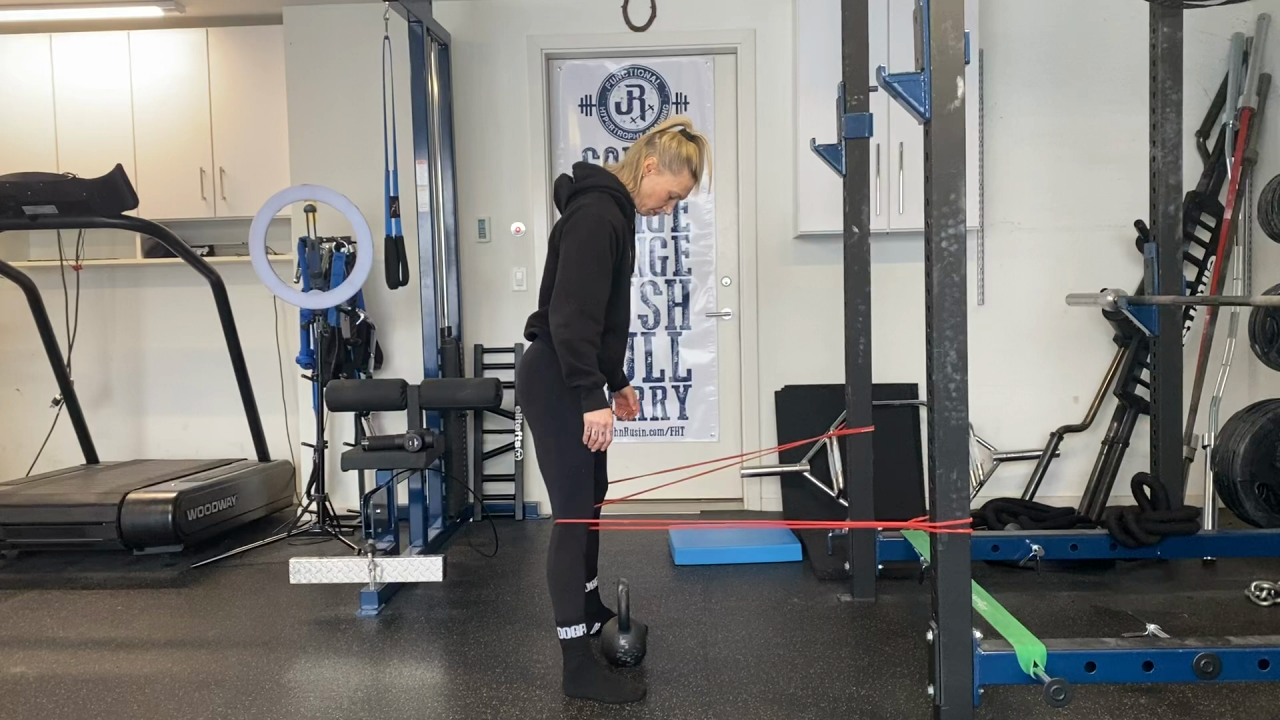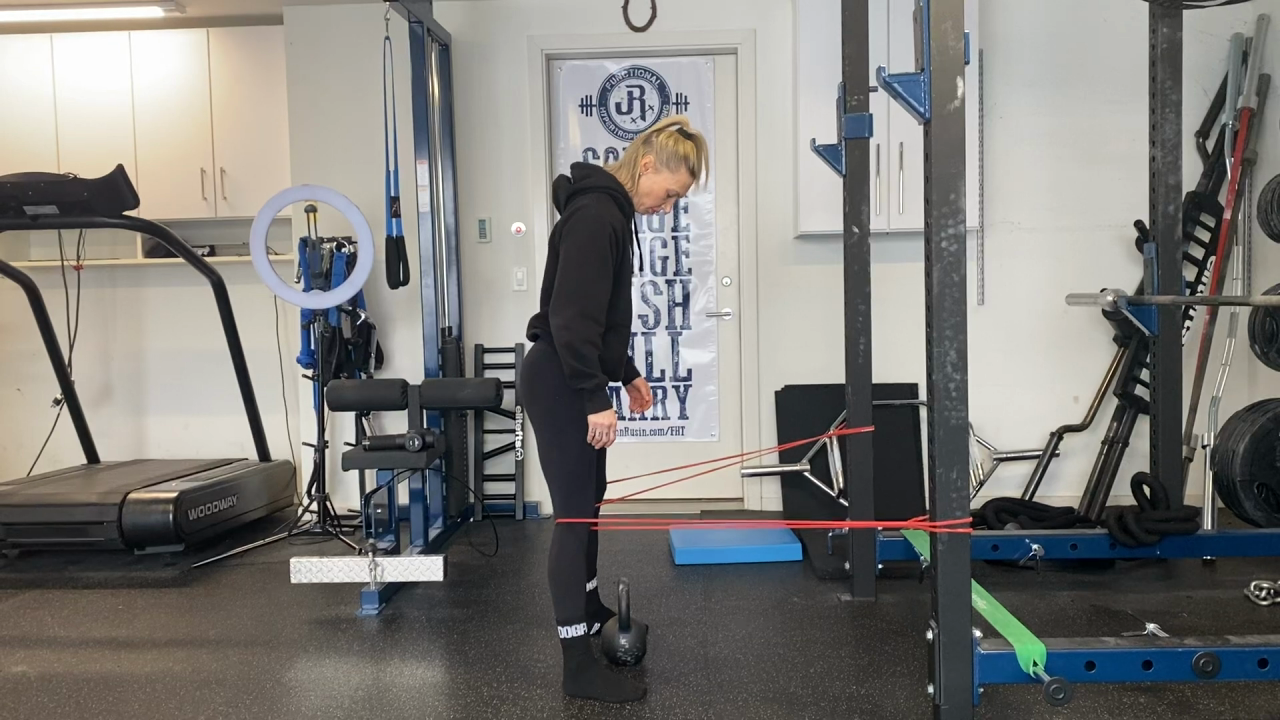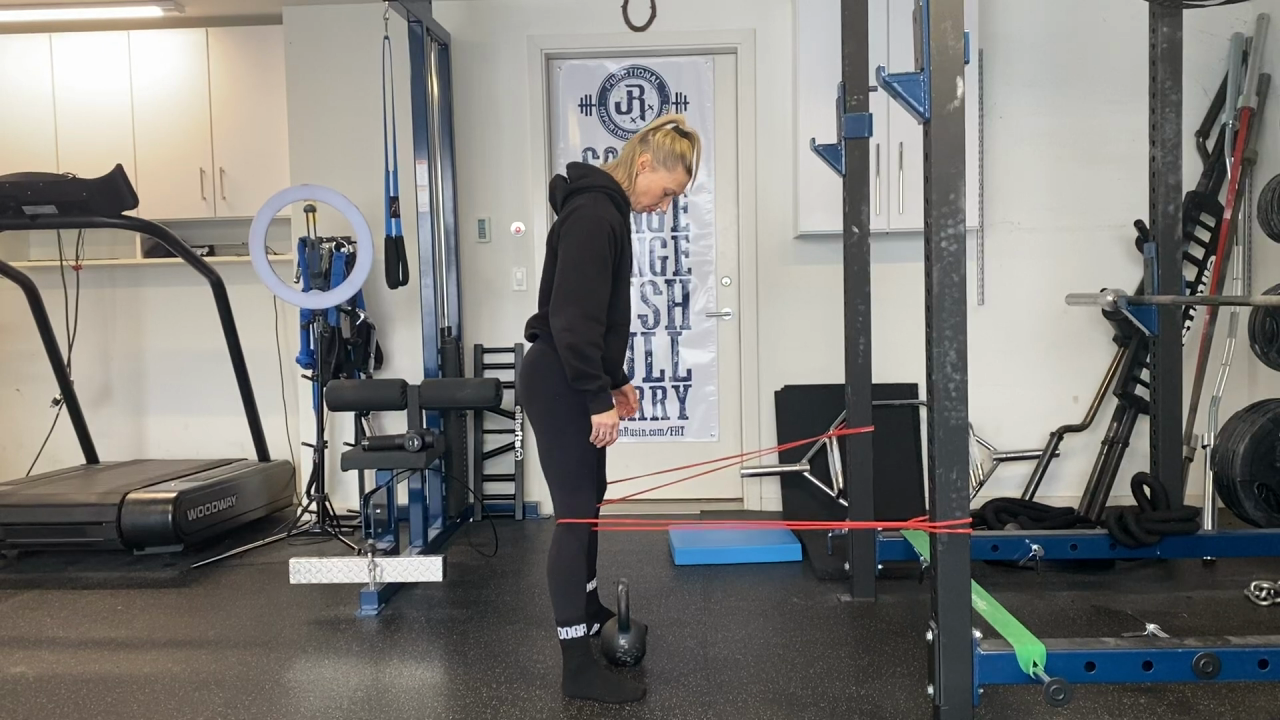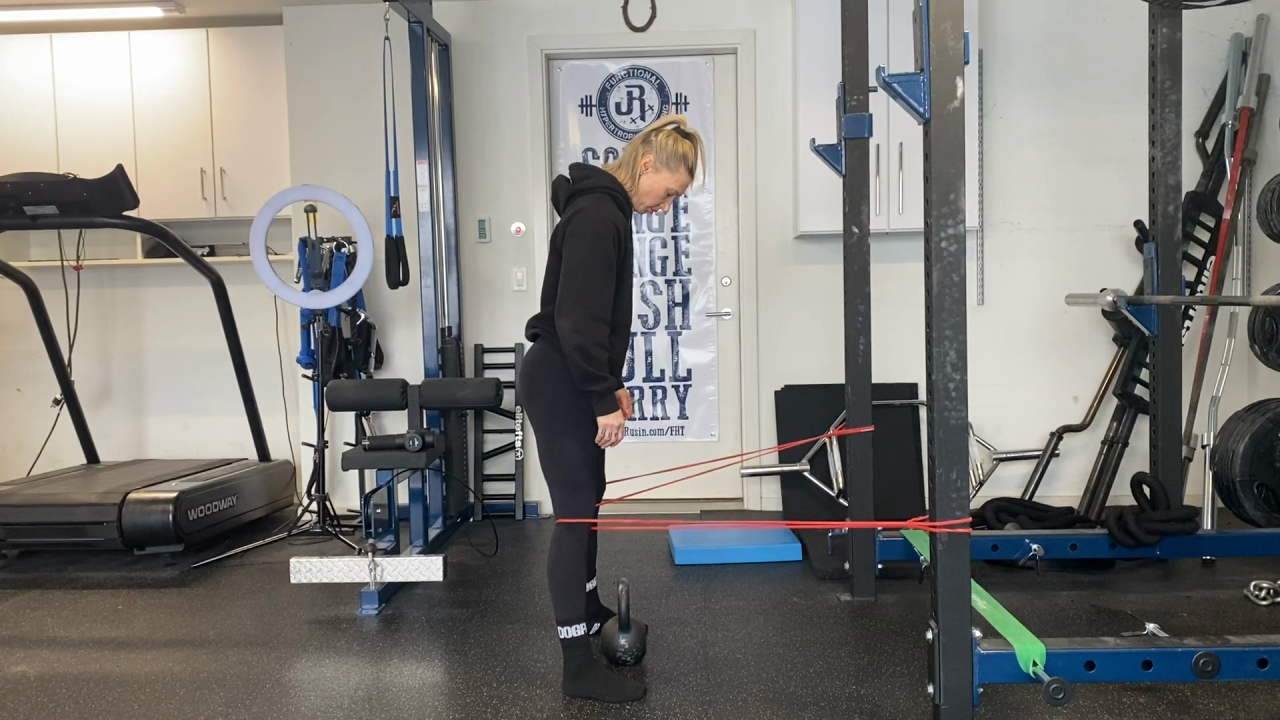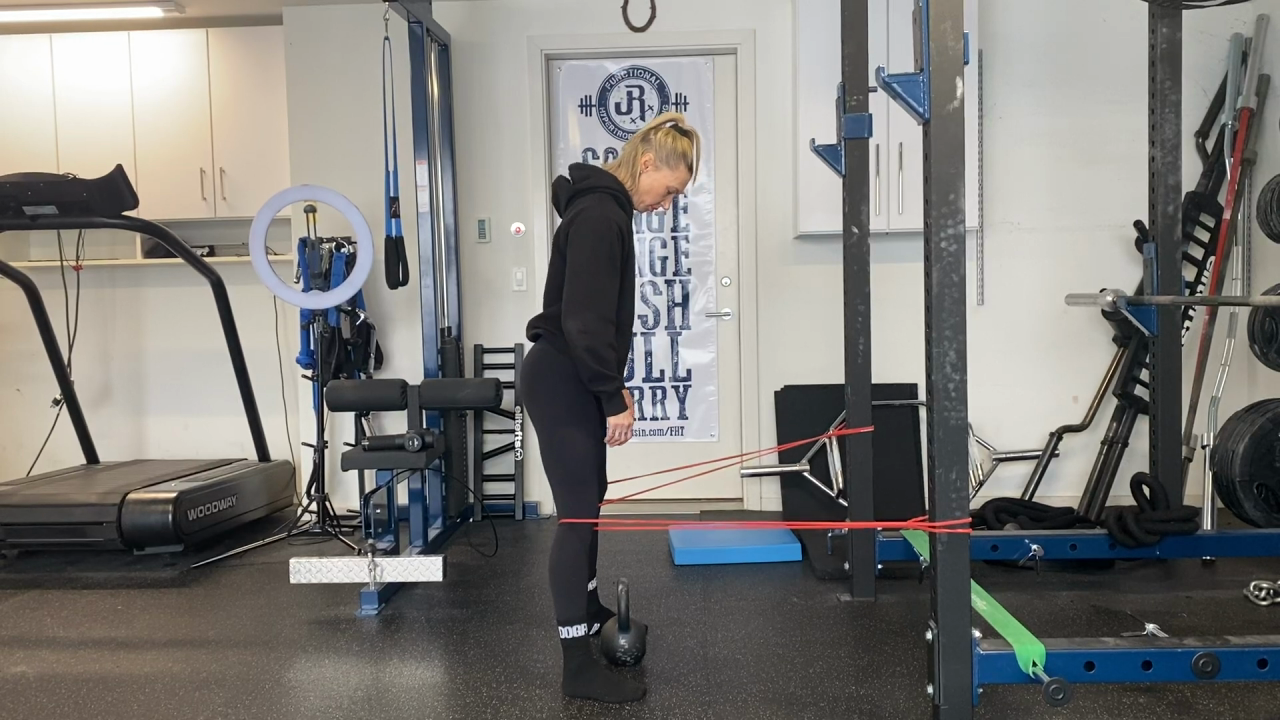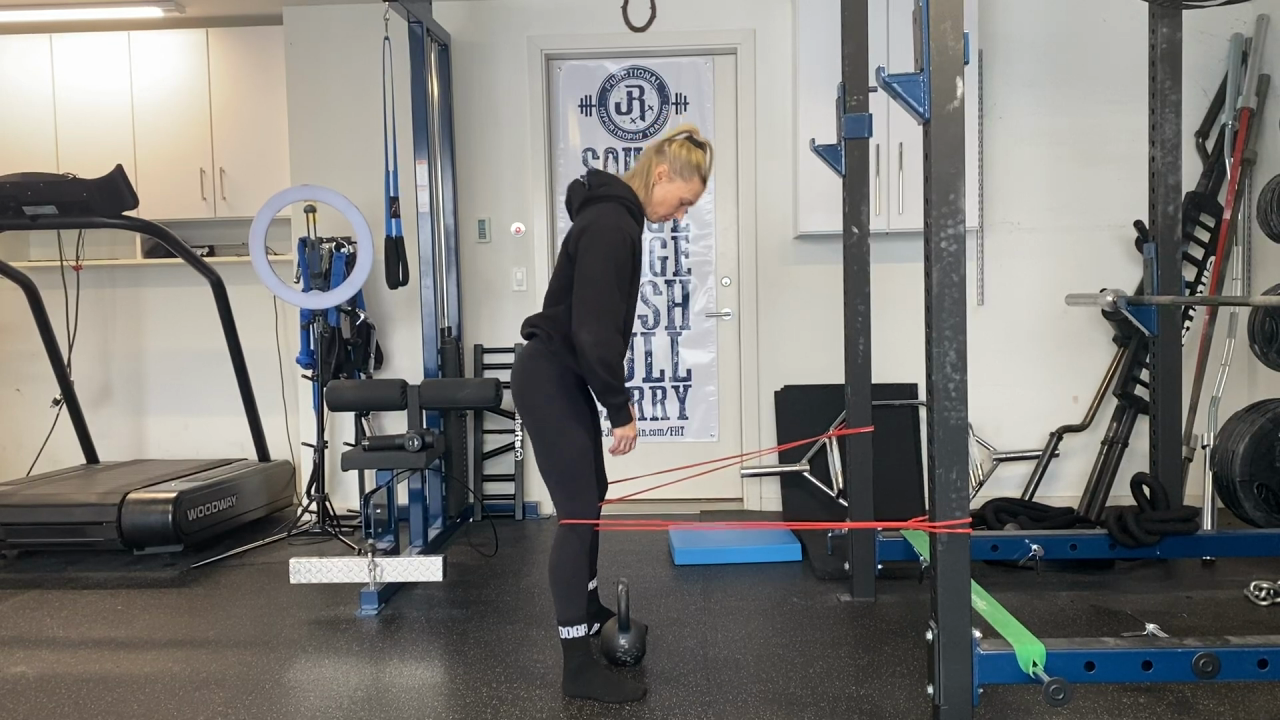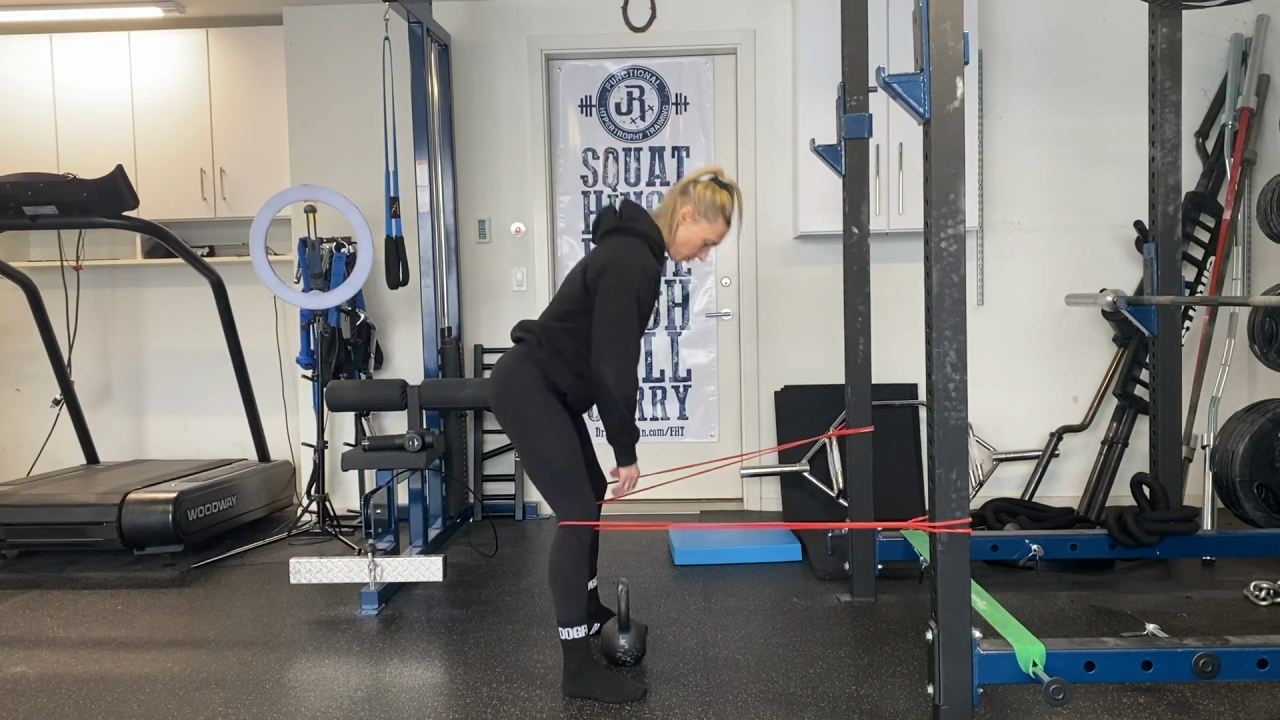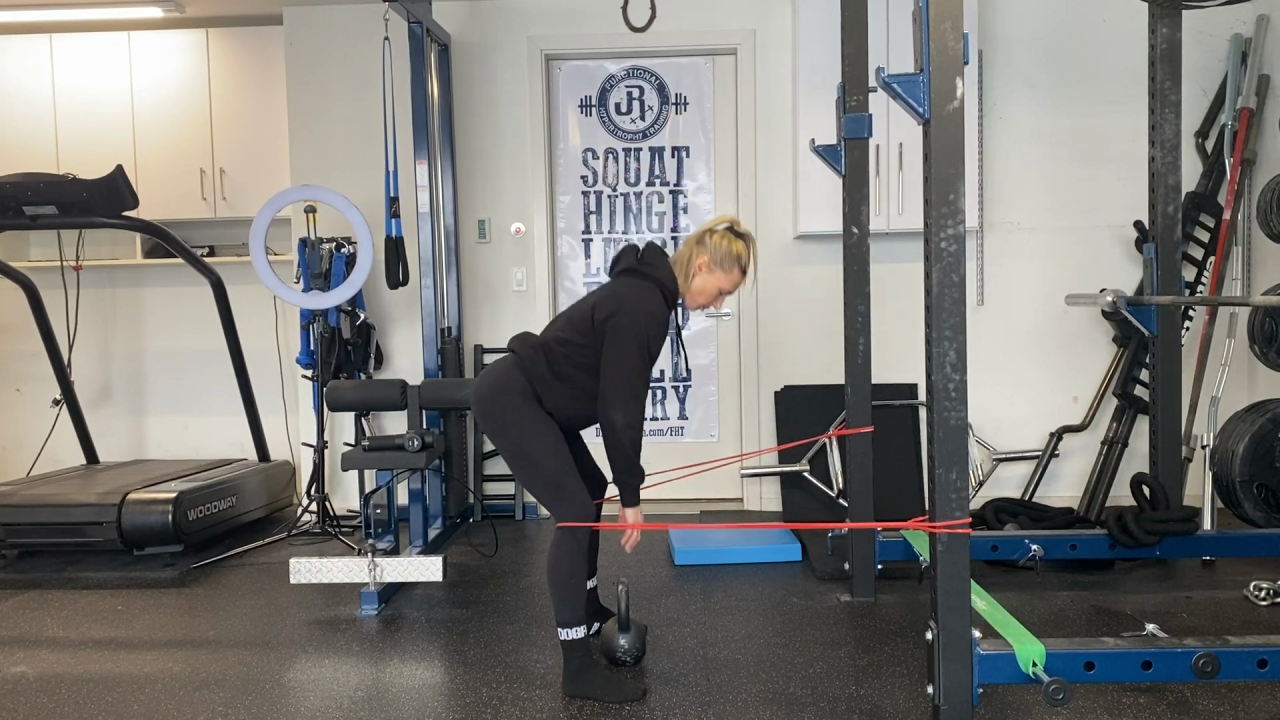
dt=0.2s
person 1, frame 1
left shoulder: (609, 211)
right shoulder: (595, 215)
right elbow: (570, 316)
left wrist: (616, 380)
right wrist: (592, 398)
left hip: (573, 381)
right hip: (557, 384)
left knee: (590, 499)
right knee: (574, 511)
left ankle: (591, 614)
right ankle: (578, 665)
person 1, frame 2
left shoulder: (608, 211)
right shoulder: (593, 216)
right elbow: (571, 318)
left wrist: (627, 372)
right wrist: (596, 398)
left hip: (573, 381)
right hip: (560, 384)
left knee: (589, 500)
right knee: (574, 512)
left ankle: (591, 615)
right ankle: (579, 665)
person 1, frame 3
left shoulder: (605, 210)
right shoulder: (592, 215)
right elbow: (572, 318)
left wrist: (615, 380)
right wrist: (599, 398)
left hip: (571, 381)
right hip: (560, 384)
left knee: (589, 500)
right knee: (575, 512)
left ankle: (590, 615)
right ankle: (579, 666)
person 1, frame 4
left shoulder: (605, 210)
right shoulder: (596, 216)
right elbow: (577, 320)
left wrist: (612, 384)
right wrist: (605, 399)
left hip: (571, 380)
right hip: (561, 382)
left knee: (588, 500)
right knee: (575, 513)
left ankle: (590, 614)
right ankle: (579, 666)
person 1, frame 5
left shoulder: (604, 208)
right shoulder: (598, 215)
right elbow: (585, 320)
left wrist: (613, 385)
right wrist: (611, 398)
left hip: (571, 378)
right hip: (561, 381)
left knee: (589, 501)
right knee: (578, 512)
left ankle: (591, 614)
right ankle: (579, 666)
person 1, frame 6
left shoulder: (613, 216)
right shoulder: (609, 224)
right elbow: (594, 329)
left wrist: (614, 396)
right wrist: (619, 409)
left hip: (564, 378)
right hip: (550, 380)
left knee: (590, 498)
right knee: (578, 510)
left ankle: (590, 613)
right ankle: (578, 666)
person 1, frame 7
left shoulder: (634, 250)
right shoulder: (631, 261)
left elbow: (612, 356)
right elbow: (614, 365)
left wrist: (622, 439)
right wrist: (626, 451)
left hip: (548, 386)
right hip: (528, 388)
left knee: (589, 494)
right knee: (576, 511)
left ankle: (591, 613)
right ankle: (578, 666)
person 1, frame 8
left shoulder: (646, 293)
right shoulder: (640, 307)
left elbow: (622, 399)
right elbow: (620, 408)
left wrist: (624, 485)
right wrist: (631, 496)
left hip: (535, 398)
right hip: (510, 399)
left knee: (590, 494)
right knee: (574, 512)
left ankle: (590, 614)
right ankle: (578, 666)
